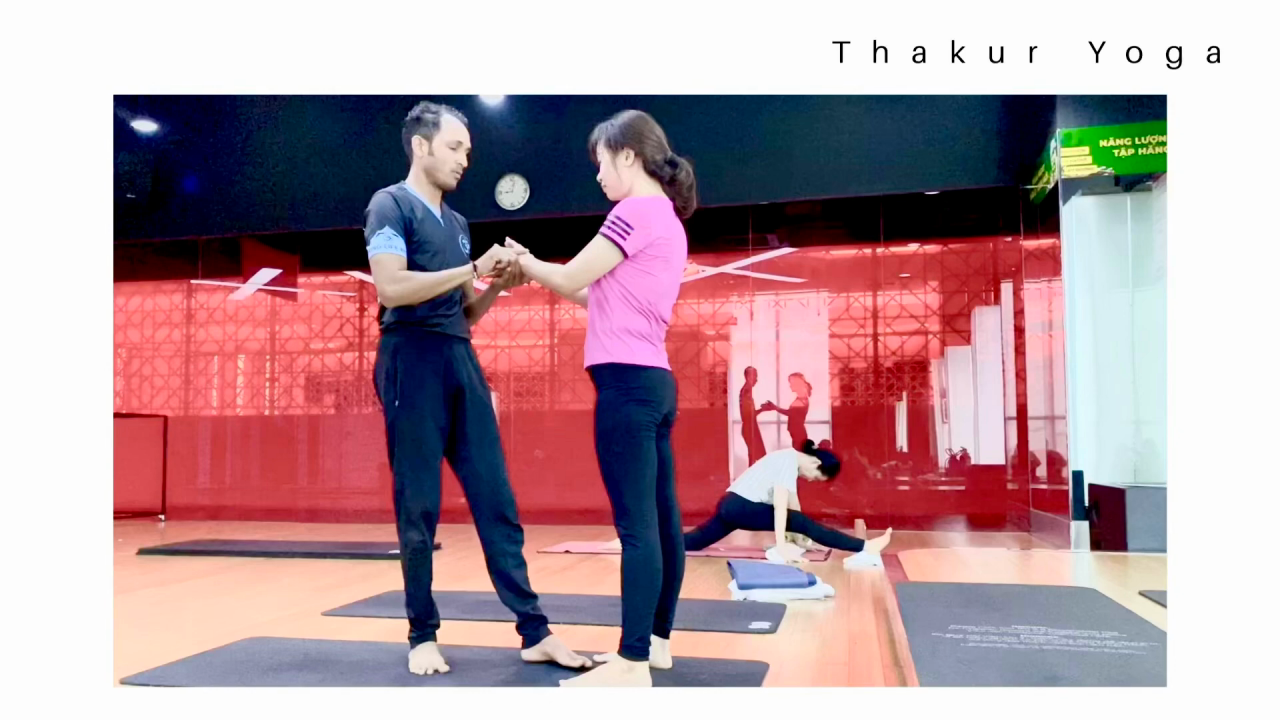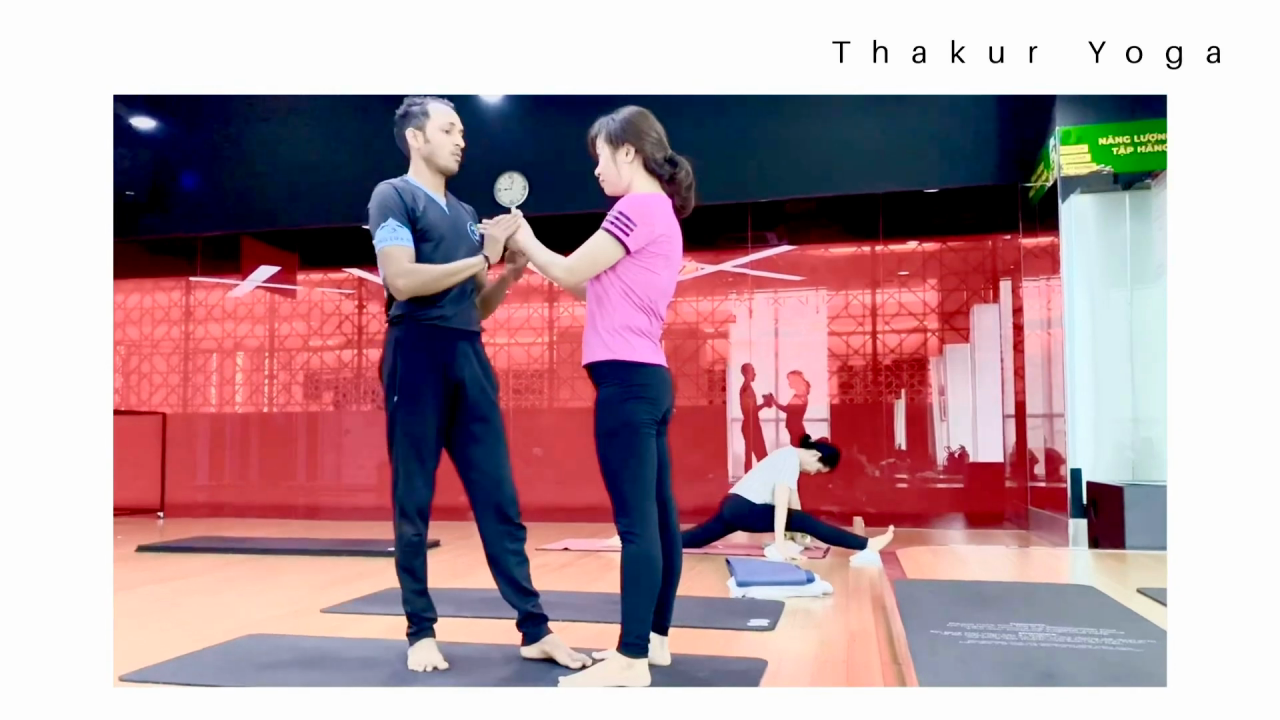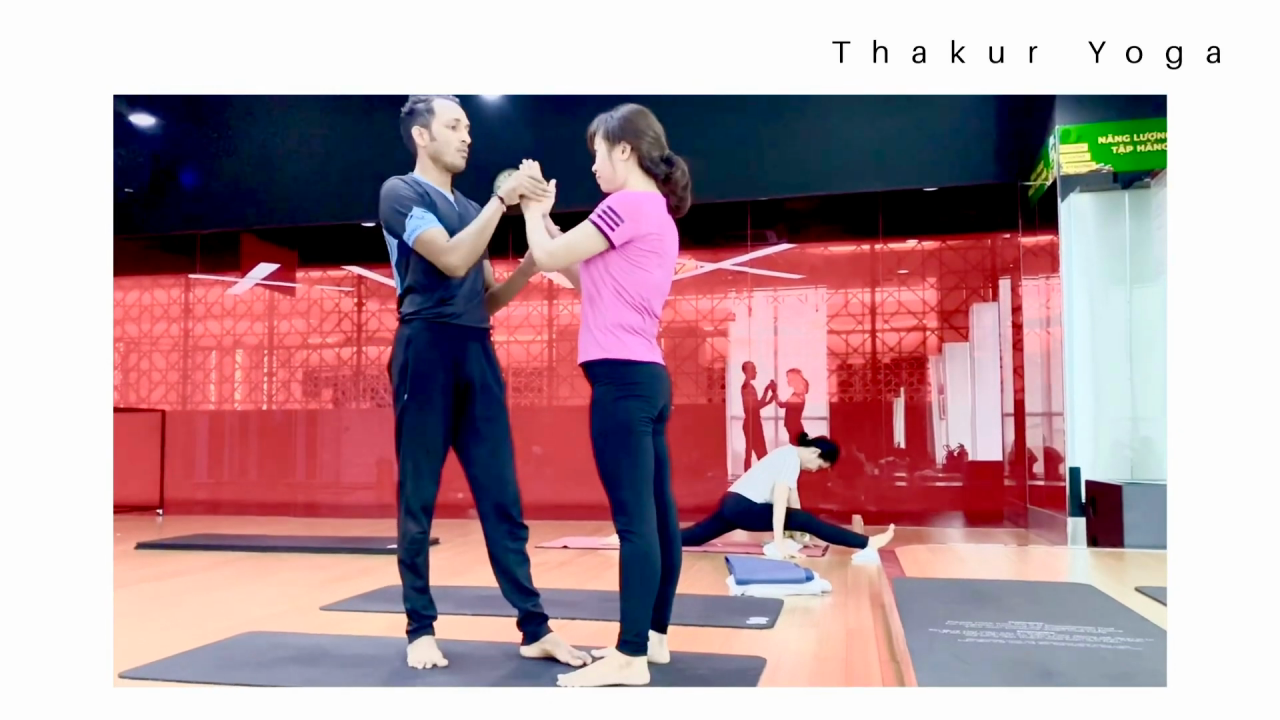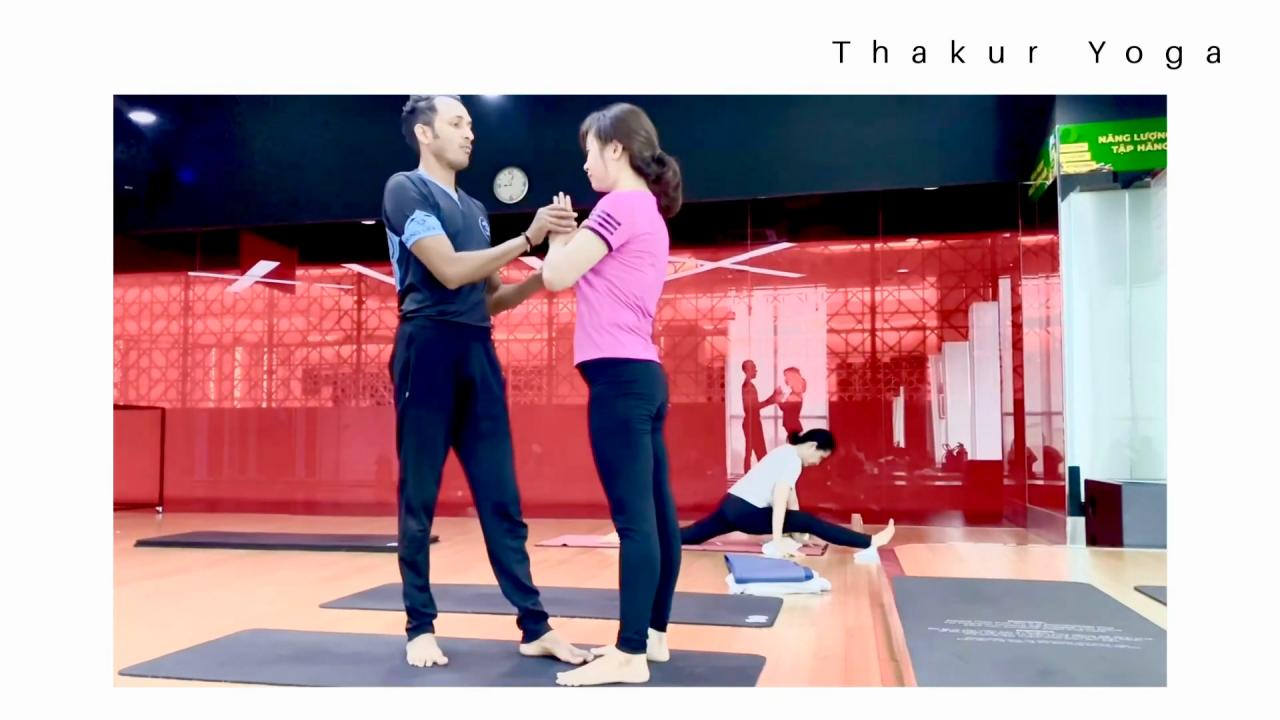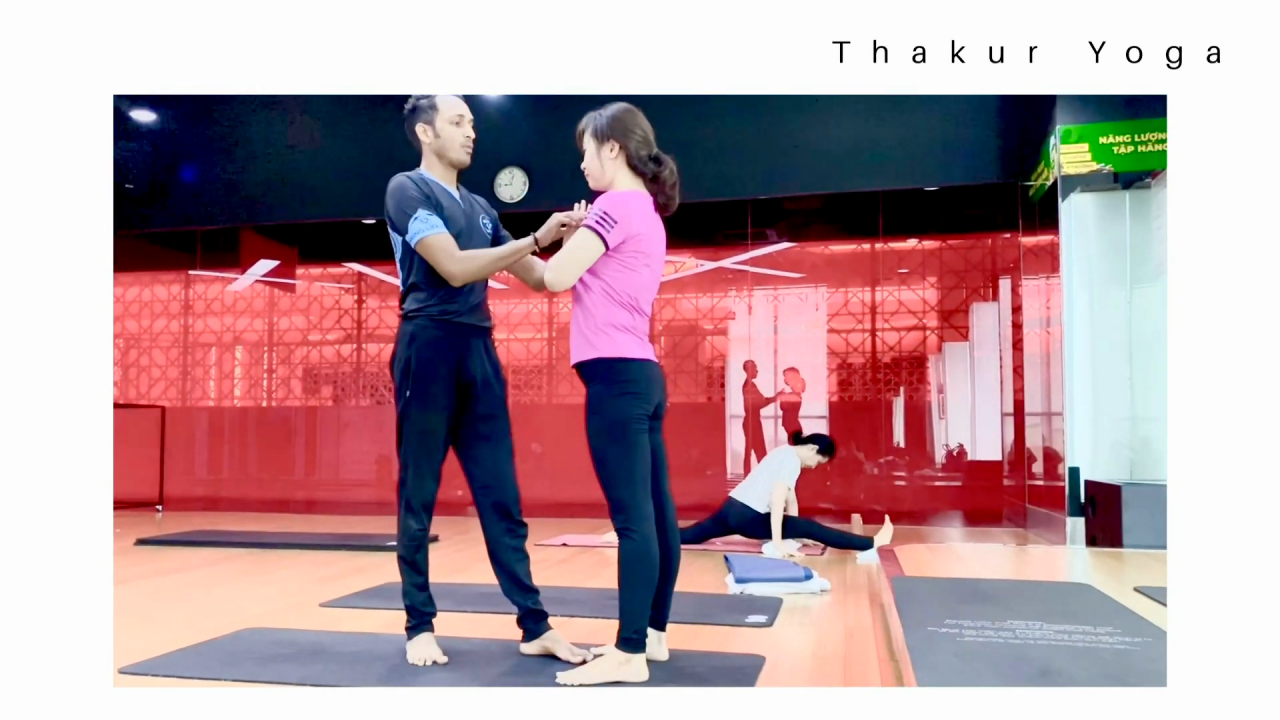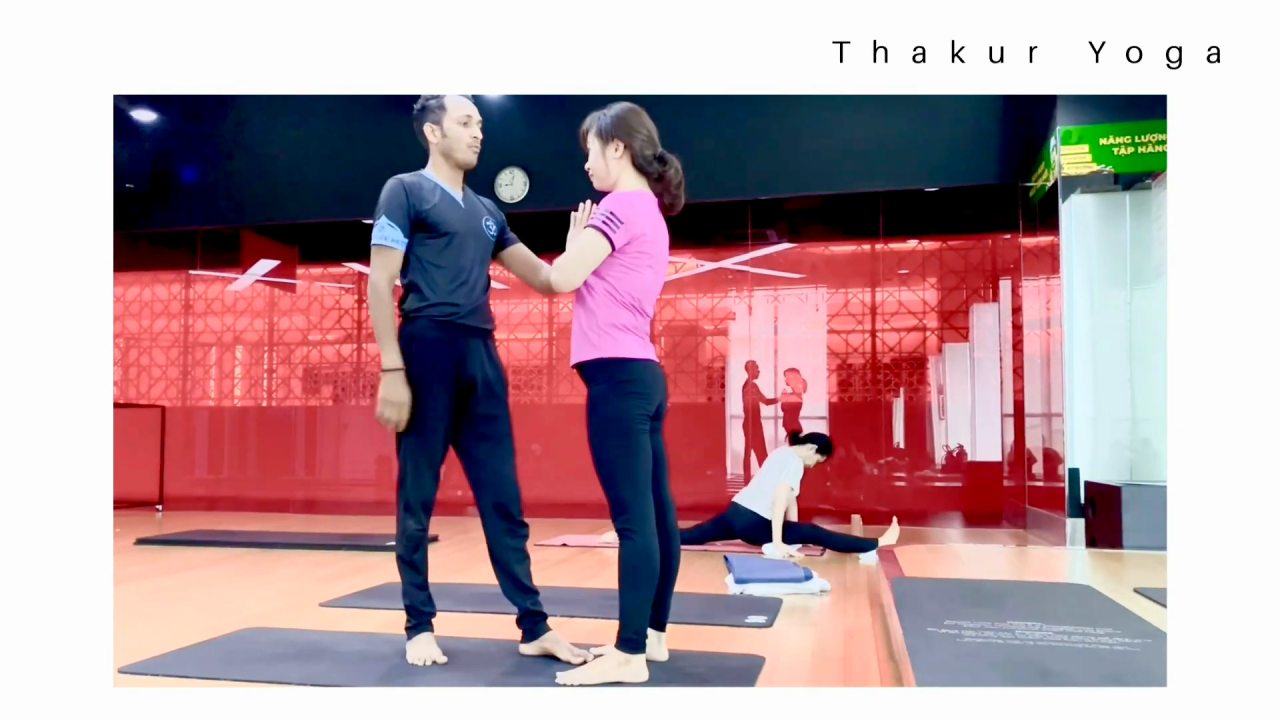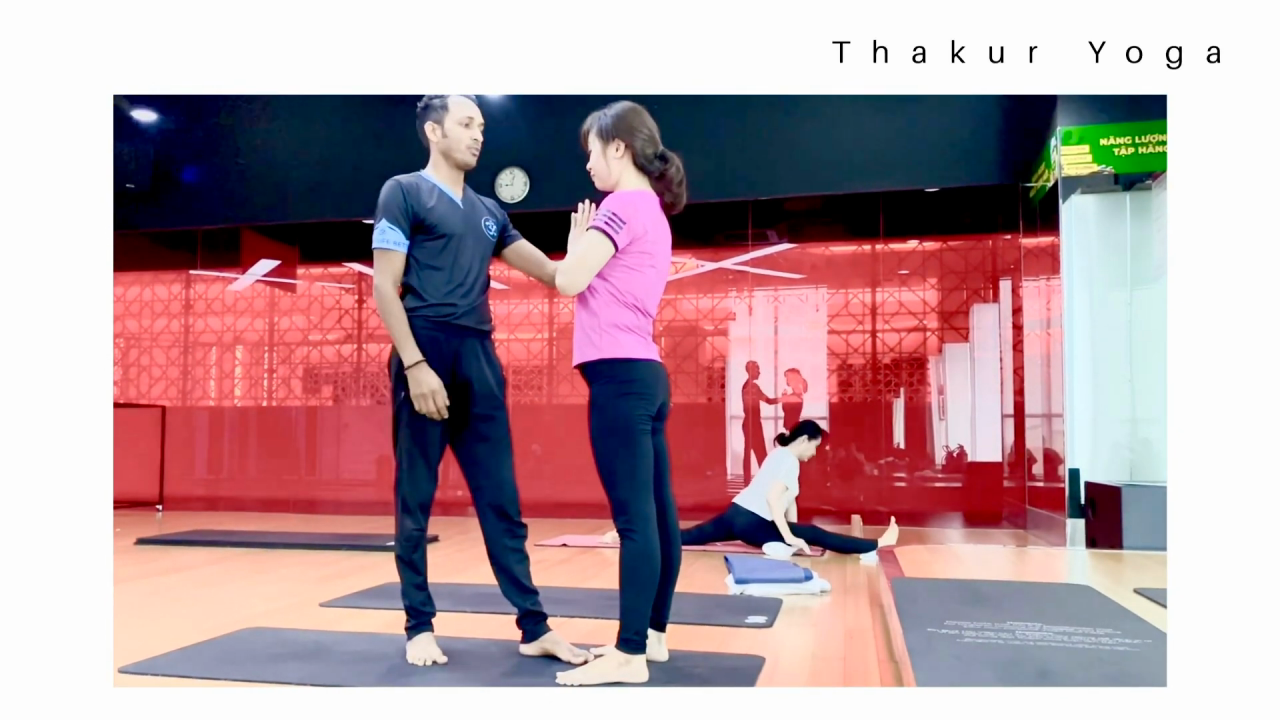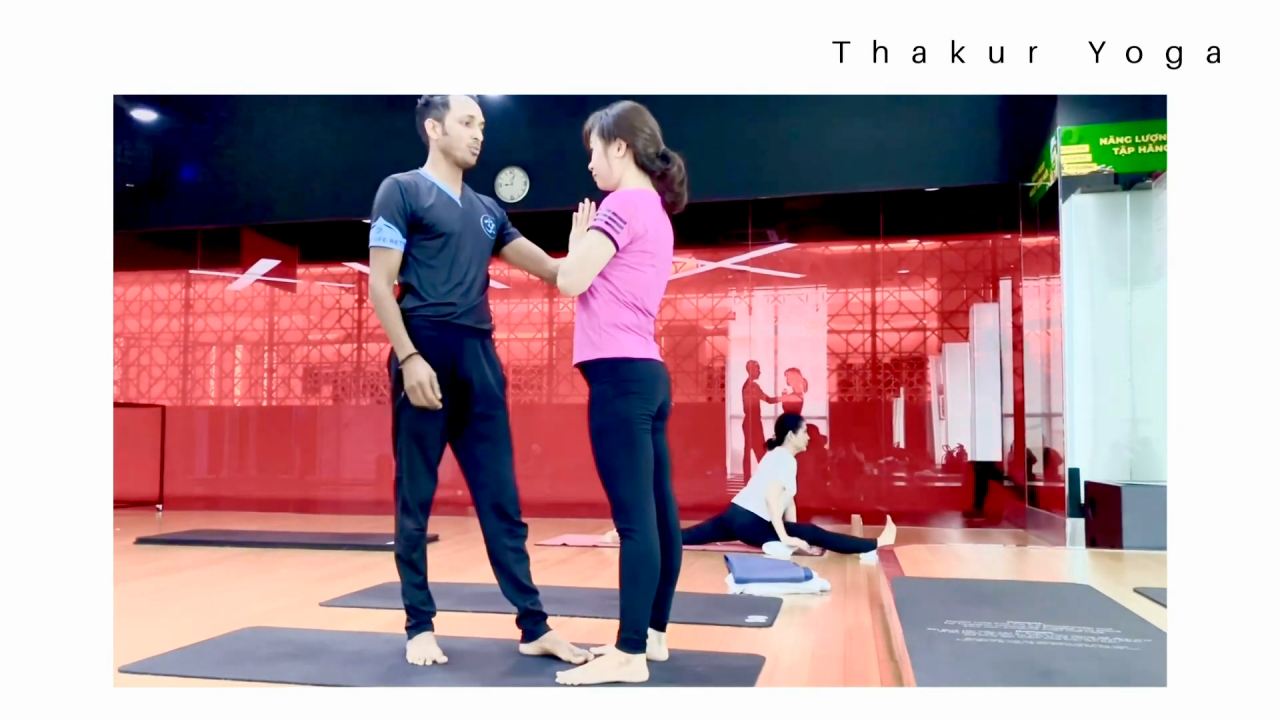
dt=0.5s
person 1, frame 1
left shoulder: (636, 211)
right shoulder: (666, 220)
left elbow: (570, 279)
right elbow: (599, 295)
left wrist: (524, 262)
right wrist: (533, 269)
left hip: (627, 382)
right hip: (652, 382)
left knee: (636, 525)
right knee: (659, 519)
left ankle: (632, 662)
right ankle: (655, 641)
person 1, frame 2
left shoulder: (638, 208)
right shoulder: (660, 214)
left elbow: (572, 273)
right elbow: (593, 287)
left wrist: (525, 242)
right wrist: (530, 251)
left hip: (626, 378)
right hip: (648, 379)
left knee: (635, 521)
right knee: (658, 515)
left ankle: (631, 659)
right ankle: (653, 639)
person 1, frame 3
left shoulder: (630, 205)
right shoulder: (657, 215)
left elbow: (546, 257)
right elbow: (586, 276)
left wrist: (533, 212)
right wrist: (545, 219)
left hip: (622, 378)
right hip: (647, 377)
left knee: (634, 520)
right knee: (656, 514)
left ankle: (630, 656)
right ankle: (652, 636)
person 1, frame 4
left shoulder: (620, 205)
right shoulder: (647, 212)
left elbow: (556, 277)
right elbow: (589, 279)
left wrist: (559, 238)
right wrist: (566, 237)
left hip: (619, 376)
right hip: (643, 375)
left knee: (633, 517)
right knee: (656, 511)
left ankle: (629, 654)
right ankle: (652, 633)
person 1, frame 5
left shoulder: (618, 204)
right shoulder: (645, 211)
left elbow: (557, 277)
left wrist: (569, 239)
right wrist: (577, 242)
left hip: (617, 376)
right hip: (641, 374)
left knee: (632, 516)
right knee: (654, 511)
left ankle: (630, 653)
right ankle: (650, 633)
person 1, frame 6
left shoulder: (621, 206)
right shoulder: (650, 211)
left elbow: (563, 278)
left wrist: (575, 240)
right wrist: (582, 244)
left hip: (617, 374)
right hip: (643, 374)
left knee: (632, 517)
right knee: (656, 512)
left ankle: (629, 654)
right ankle: (651, 634)
person 1, frame 7
left shoulder: (622, 205)
right shoulder: (651, 212)
left elbow: (569, 281)
left wrist: (577, 239)
right wrist: (586, 244)
left hip: (619, 375)
right hip: (644, 374)
left knee: (634, 518)
right knee: (656, 512)
left ankle: (629, 654)
right ankle: (651, 634)
person 1, frame 8
left shoulder: (623, 204)
right shoulder: (655, 211)
left elbow: (571, 281)
left wrist: (578, 239)
right wrist: (587, 243)
left hip: (620, 373)
right hip: (646, 373)
left knee: (633, 517)
right knee: (657, 511)
left ankle: (629, 654)
right ankle: (651, 634)
person 2, frame 1
left shoulder: (456, 223)
right shoulder: (390, 204)
right elbow: (390, 288)
left wrist: (497, 285)
right wrist: (473, 267)
left hip: (461, 362)
right hip: (412, 359)
left knee: (496, 501)
right knee: (419, 507)
left ankle: (534, 630)
right ankle: (422, 634)
person 2, frame 2
left shoulder: (465, 213)
right shoulder: (393, 196)
right elbow: (401, 281)
left wrist: (509, 268)
right wrist: (483, 258)
left hip: (469, 356)
right hip: (417, 353)
left knee: (498, 497)
right knee: (414, 502)
left ankle: (534, 630)
right ankle: (420, 632)
person 2, frame 3
left shoulder: (469, 207)
right shoulder: (400, 192)
right elbow: (453, 260)
left wrist: (535, 257)
right wrist: (503, 198)
left hip: (477, 353)
right hip: (427, 349)
left knee: (502, 497)
right knee: (418, 499)
left ankle: (534, 628)
right ankle: (420, 629)
person 2, frame 4
left shoulder: (474, 208)
right shoulder: (405, 189)
right elbow: (450, 271)
left wrist: (545, 271)
right wrist: (528, 238)
left hip: (479, 352)
right hip: (428, 348)
left knee: (502, 496)
right knee: (419, 497)
left ankle: (533, 626)
right ankle: (420, 627)
person 2, frame 5
left shoulder: (479, 207)
right shoulder: (408, 189)
left elbow: (538, 277)
right elbow: (453, 268)
right wrist: (534, 237)
left hip: (480, 352)
right hip: (429, 346)
left knee: (501, 496)
right knee: (418, 496)
left ankle: (534, 625)
right ankle: (419, 626)
person 2, frame 6
left shoulder: (486, 210)
right shoulder: (405, 191)
left elbow: (544, 277)
right elbow: (380, 283)
right wrist: (392, 370)
left hip: (480, 355)
right hip: (429, 356)
left knee: (503, 497)
right knee: (417, 497)
left ankle: (534, 626)
right ankle: (419, 626)
person 2, frame 7
left shoulder: (487, 211)
right shoulder: (403, 192)
left elbow: (553, 273)
right elbow: (385, 286)
right wrist: (414, 364)
left hip: (480, 357)
right hip: (426, 354)
left knee: (501, 499)
right knee: (415, 499)
left ankle: (534, 627)
right ankle: (419, 626)
person 2, frame 8
left shoulder: (486, 208)
right shoulder: (401, 191)
left elbow: (551, 270)
right elbow: (380, 285)
right wrist: (409, 358)
left hip: (480, 356)
right hip: (425, 352)
left knee: (501, 498)
right knee: (415, 498)
left ankle: (533, 627)
right ankle: (419, 626)
person 3, frame 1
left shoulder: (791, 461)
right shoulder: (788, 461)
left elbow: (792, 503)
right elbow: (780, 506)
left wrist: (797, 538)
right wrist: (782, 545)
left hip: (731, 505)
right hip: (740, 506)
left knee: (696, 542)
right knee: (804, 522)
right ankle: (864, 546)
person 3, frame 2
left shoulder: (791, 458)
right shoulder: (790, 460)
left elbow: (793, 500)
right elbow: (781, 504)
left wrist: (797, 536)
right wrist: (780, 544)
left hip: (733, 507)
right hip: (744, 509)
left knee: (695, 540)
right knee: (807, 522)
right ankle: (867, 545)
person 3, frame 3
left shoulder: (790, 455)
right shoulder: (791, 458)
left elbow: (792, 498)
right elbow: (780, 501)
left wrist: (796, 534)
right wrist: (779, 541)
left hip: (732, 504)
right hip: (744, 507)
left knee: (696, 537)
right knee: (808, 521)
right ankle: (867, 543)
person 3, frame 4
left shoulder: (787, 453)
right shoulder: (792, 459)
left elbow: (790, 498)
right elbow: (780, 501)
left wrist: (795, 532)
right wrist: (778, 542)
left hip: (732, 505)
right hip: (746, 511)
left knee: (695, 535)
right knee: (810, 522)
right ankle: (870, 542)
person 3, frame 5
left shoulder: (786, 452)
right shoulder: (791, 460)
left elbow: (790, 499)
right elbow: (777, 500)
left wrist: (794, 534)
right wrist: (778, 542)
left hip: (732, 508)
right hip: (747, 516)
left knee: (695, 535)
right knee: (810, 528)
right ankle: (872, 543)
person 3, frame 6
left shoulder: (783, 453)
right shoulder: (794, 462)
left elbow: (789, 498)
right elbow: (780, 500)
left wrist: (795, 533)
right wrist: (778, 542)
left hip: (736, 513)
right hip: (751, 522)
left knee: (695, 536)
right knee: (815, 534)
person 3, frame 7
left shoulder: (780, 454)
right shoulder: (789, 460)
left elbow: (789, 499)
right elbow: (773, 496)
left wrist: (793, 532)
right wrist: (789, 536)
left hip: (736, 514)
right hip: (751, 523)
left knee: (689, 537)
right knee: (814, 535)
right ankle: (877, 544)
person 3, frame 8
left shoulder: (777, 455)
right shoulder: (785, 460)
left elbow: (788, 499)
right elbow: (772, 497)
left wrist: (793, 532)
right wrist: (784, 536)
left hip: (736, 515)
right hip: (750, 522)
left knee: (689, 537)
right knee: (814, 535)
right ankle: (876, 544)
